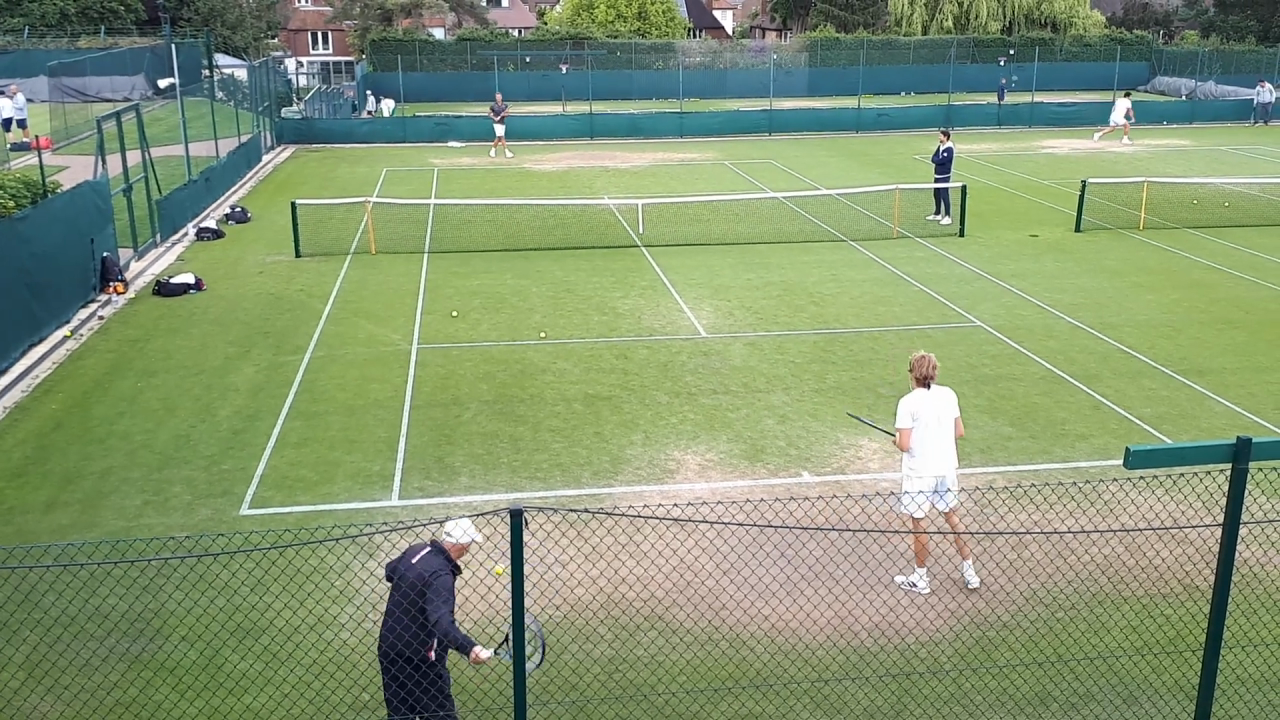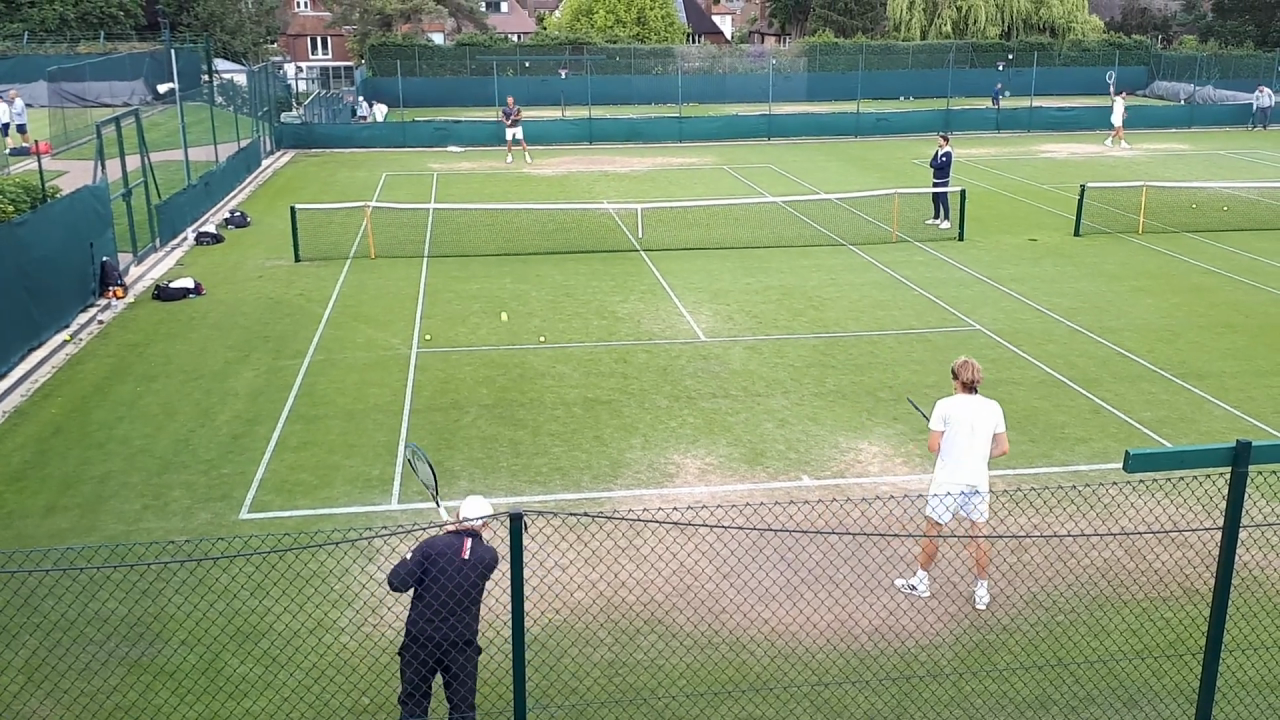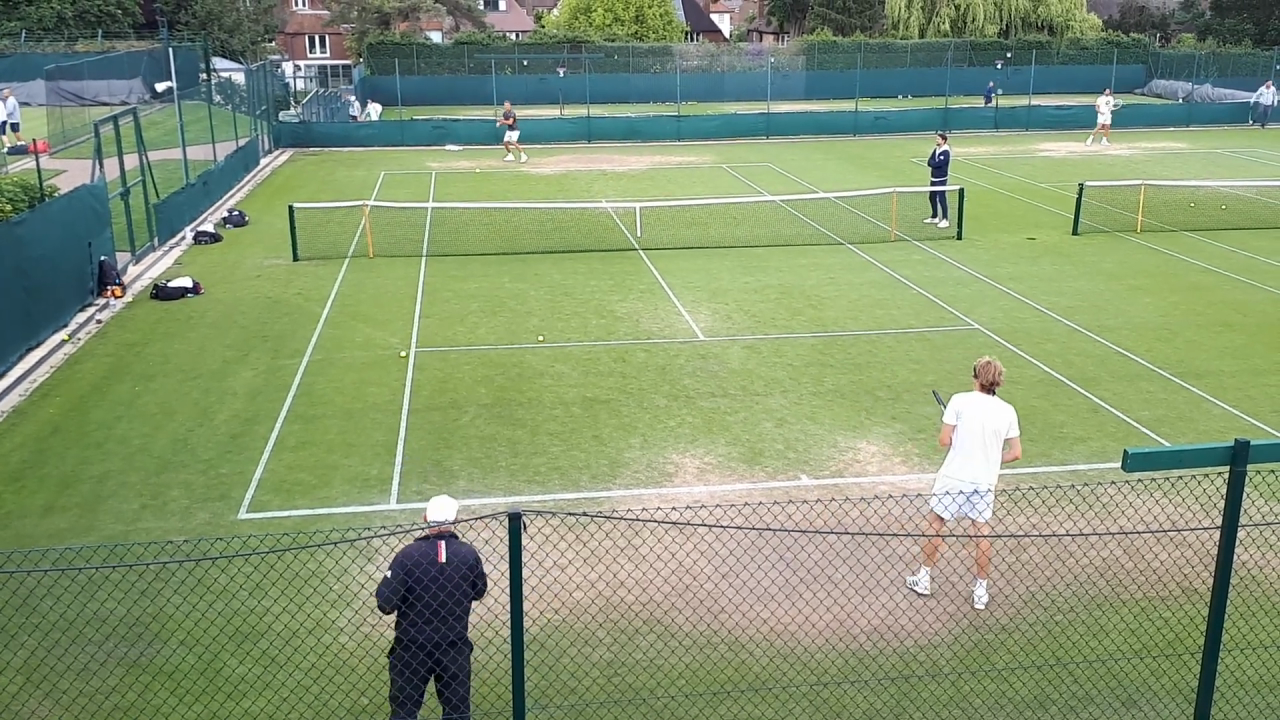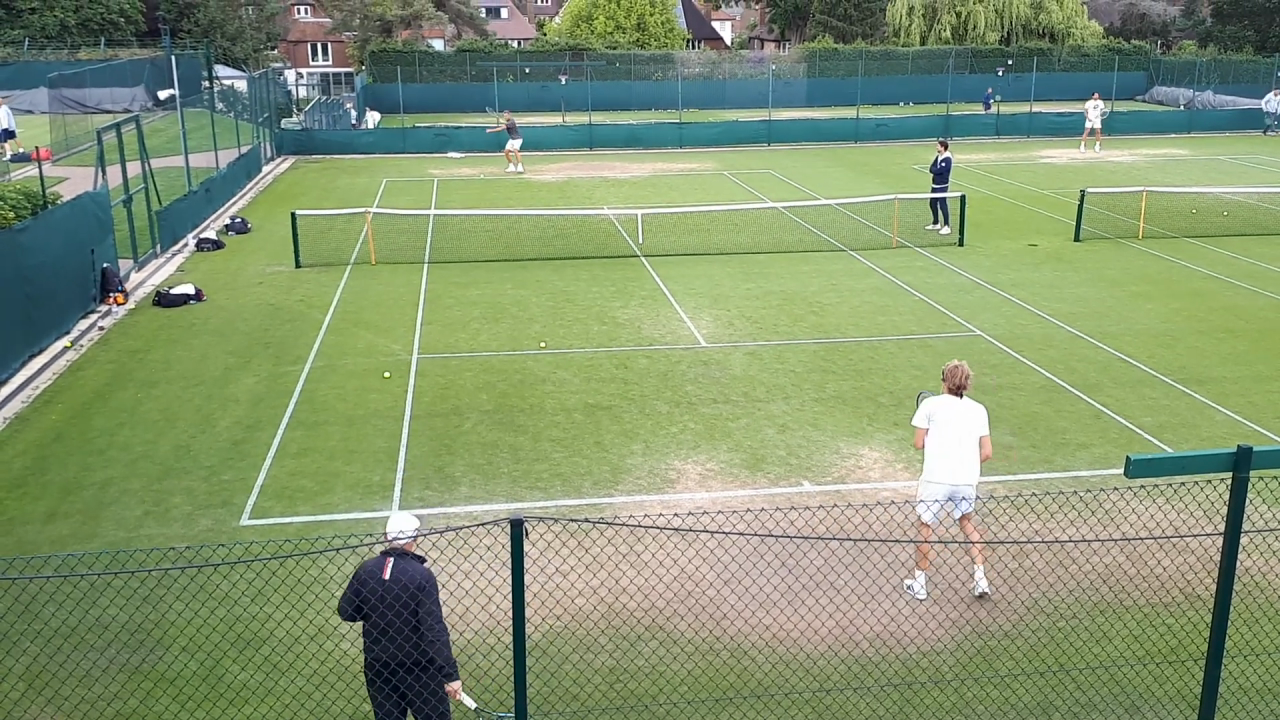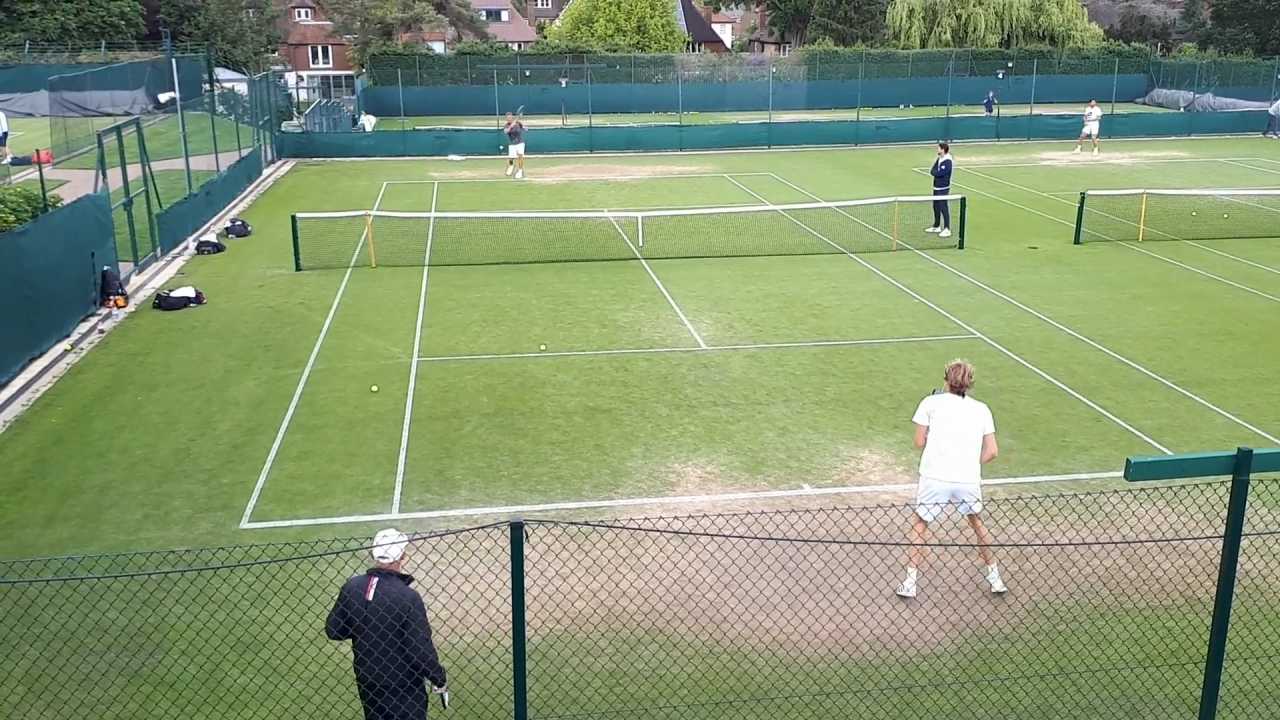
dt=0.5s
person 1, frame 1
left shoulder: (908, 402)
right shoulder: (949, 395)
left elbow: (904, 445)
right elbow: (959, 432)
left wrist: (897, 438)
left hip: (920, 473)
right hip: (947, 470)
left knee: (919, 524)
right knee: (952, 517)
left ankle: (920, 578)
right ankle: (969, 571)
person 1, frame 2
left shoulder: (945, 406)
right shoulder: (993, 407)
left elbow: (933, 447)
right elbow: (1003, 448)
left hip: (948, 481)
right hip: (978, 482)
left knee: (933, 529)
right knee: (978, 533)
left ankle: (921, 581)
right ankle: (982, 591)
person 1, frame 3
left shoulder: (960, 401)
right shoulder: (1008, 411)
left elbow: (945, 441)
right elbow: (1016, 453)
left hip: (954, 477)
right hip: (984, 482)
left knee: (935, 525)
right knee: (982, 533)
left ankle: (923, 578)
right ankle: (981, 591)
person 1, frame 4
left shoulder: (930, 404)
right shoulder: (979, 410)
left elbow: (918, 444)
right elbow: (987, 453)
left hip: (936, 480)
right hip: (966, 481)
left knee: (925, 528)
right knee: (968, 524)
left ankle: (919, 583)
right ankle: (979, 577)
person 1, frame 5
left shoulder: (931, 402)
right shoulder: (981, 409)
left elbow: (919, 441)
right elbow: (992, 452)
left hip: (936, 478)
right hip: (968, 480)
left knee: (920, 528)
right knee: (977, 523)
left ankle: (911, 581)
right ankle: (994, 576)
person 2, frame 1
left shoulder: (415, 551)
right shoulder: (441, 575)
left elbow: (391, 573)
right elbow: (440, 621)
right wrist: (469, 648)
left hip: (390, 650)
right hip: (420, 658)
person 2, frame 2
left shoulder: (433, 545)
right shoulder: (488, 556)
left elbow: (397, 582)
right wrist: (457, 532)
left hip: (419, 639)
right hip: (460, 643)
person 2, frame 3
left shoulder: (408, 555)
right shoulder: (468, 554)
left elbow: (386, 603)
right elbow: (479, 591)
left hip: (409, 648)
right hip: (452, 647)
person 2, frame 4
left shoulder: (365, 570)
right shoulder: (421, 575)
left elbow: (346, 612)
right elbow: (434, 630)
right wrist: (450, 674)
left hip: (378, 666)
right hip: (418, 668)
person 2, frame 5
left shoulder: (351, 588)
right shoulder: (407, 597)
left elbow: (333, 631)
right elbow: (422, 653)
right wrist: (439, 680)
left hip: (367, 684)
right hip: (402, 689)
